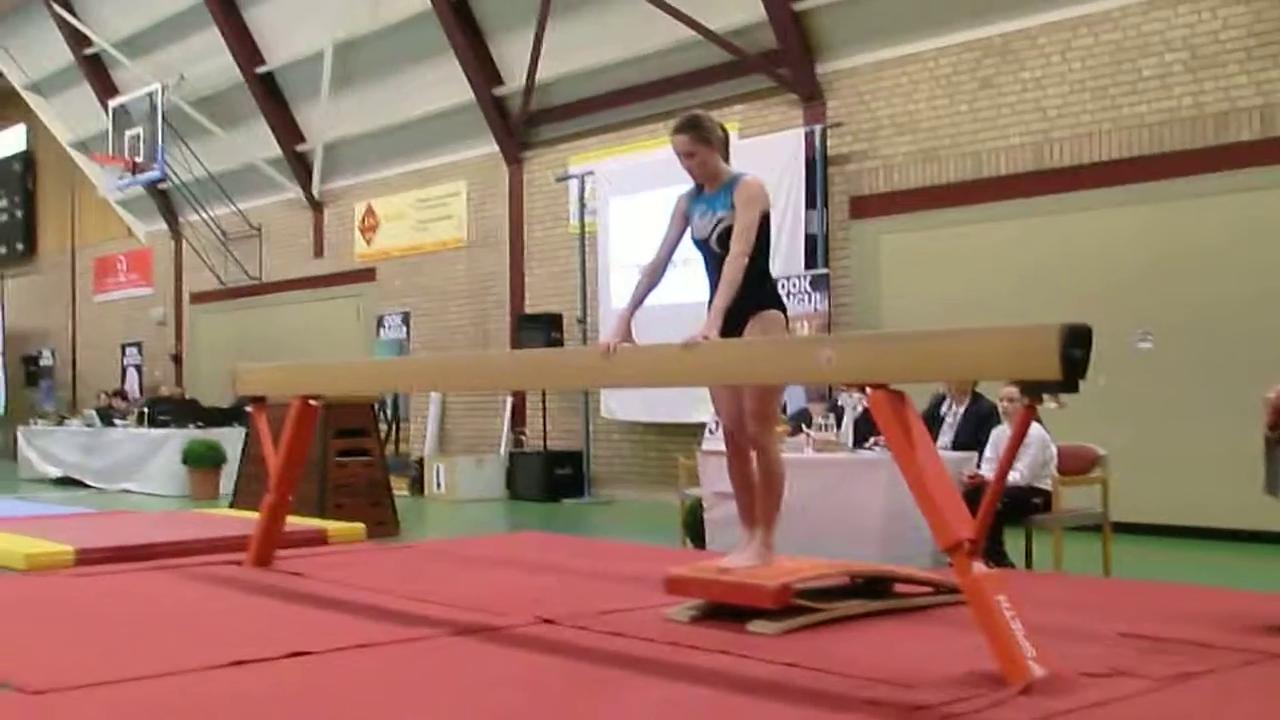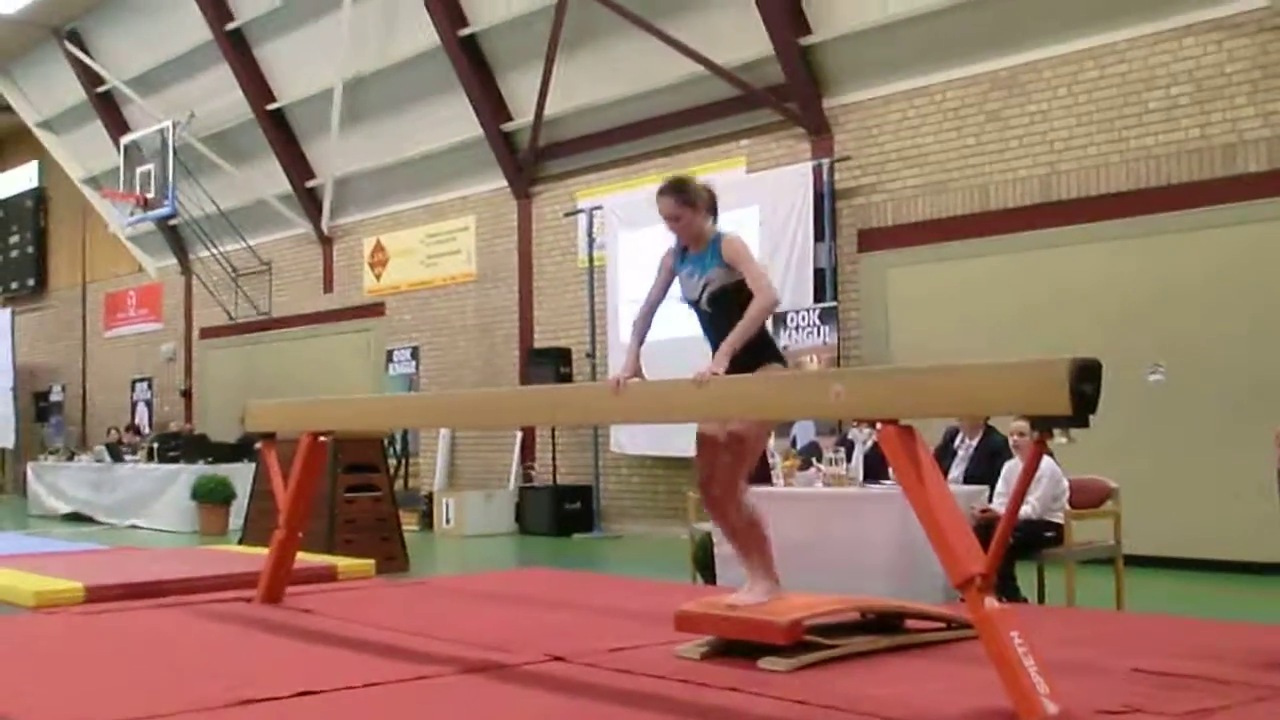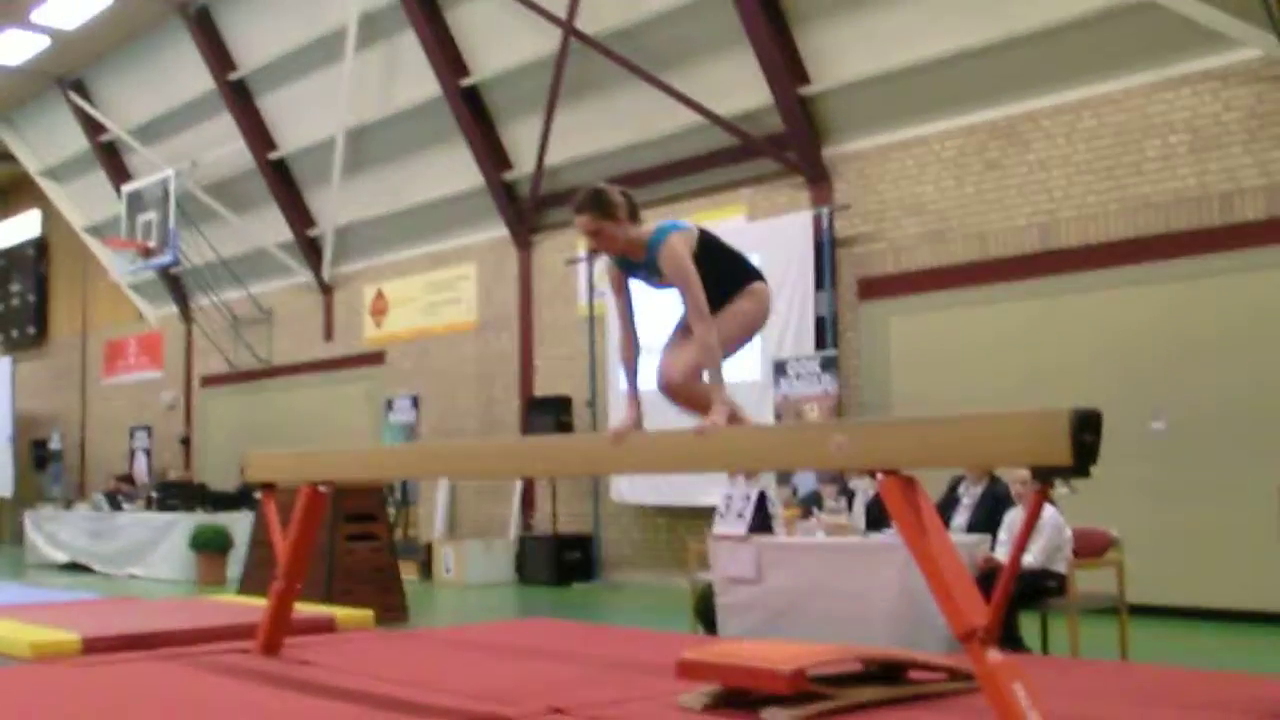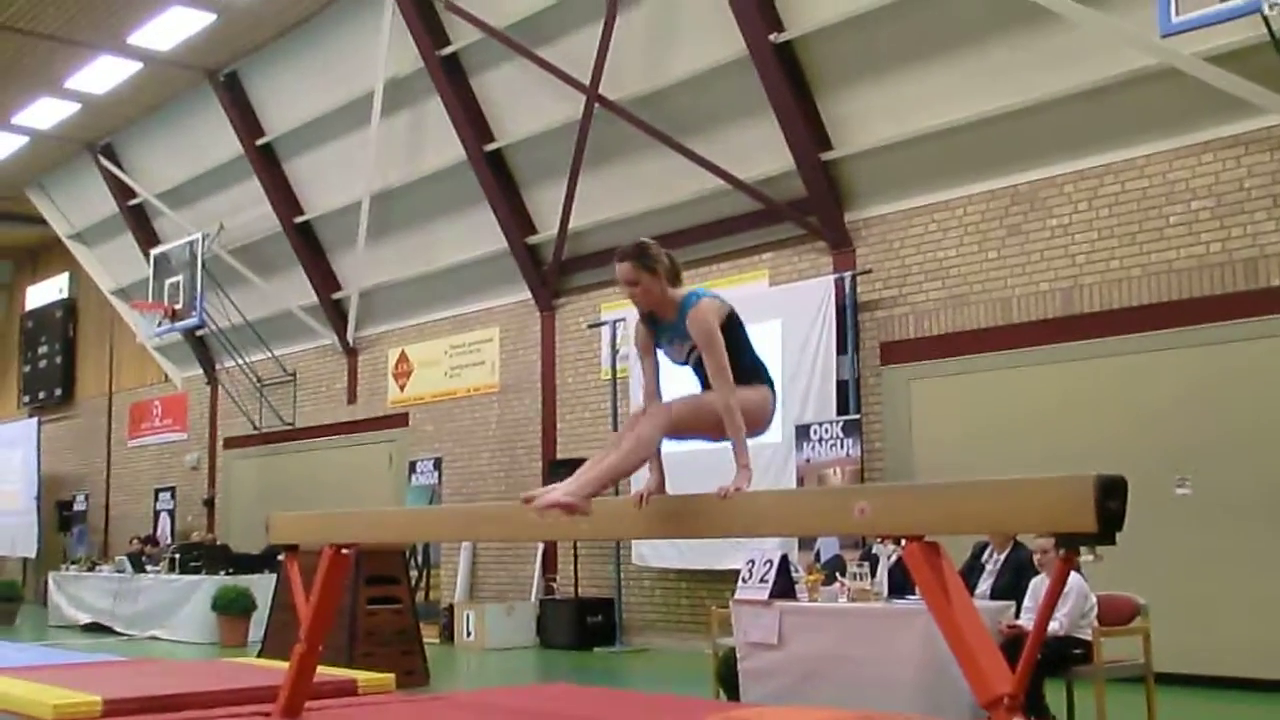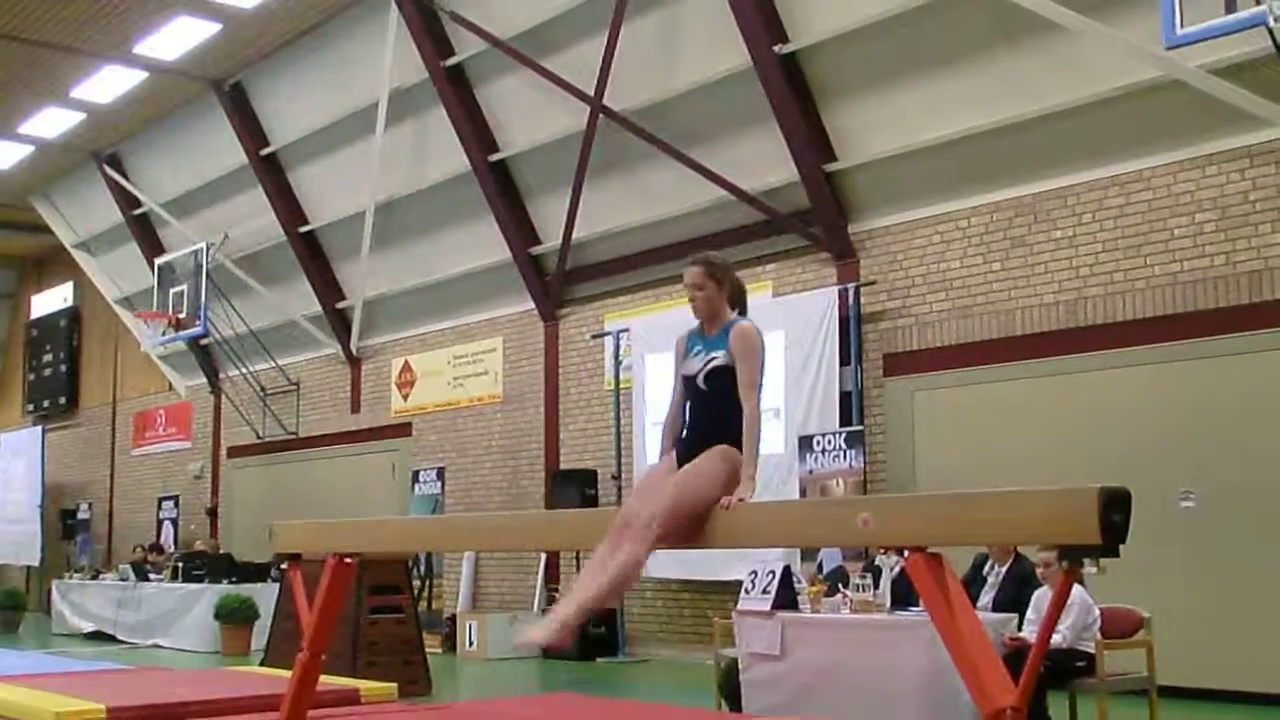
dt=0.5s
person 1, frame 1
left shoulder: (748, 188)
right shoulder: (688, 201)
left elbow: (740, 256)
right elbow: (658, 263)
left wrist: (712, 320)
right wrist: (624, 320)
left hip: (760, 312)
right hip: (722, 319)
left knee: (759, 431)
right knee: (733, 435)
left ankle: (764, 542)
right ankle: (749, 537)
person 1, frame 2
left shoulder: (727, 245)
right shoulder: (675, 256)
left elbow: (767, 297)
right elbow: (646, 312)
left wrist: (724, 356)
right wrist: (632, 361)
left hip: (761, 372)
right hip: (725, 376)
left knee: (722, 488)
right knee: (710, 490)
left ankle: (766, 578)
right ankle: (758, 574)
person 1, frame 3
left shoulder: (669, 245)
right shoulder: (618, 263)
left elbow: (701, 322)
right elbow: (626, 336)
left wrist: (719, 402)
right wrist: (633, 405)
left hip: (746, 294)
right hip: (711, 296)
left knee: (677, 378)
right knee: (671, 378)
person 1, frame 4
left shoulder: (699, 309)
right shoulder: (645, 326)
left elbow: (723, 386)
right elbow: (651, 396)
left wrist: (742, 468)
right wrist: (656, 473)
left hip: (754, 397)
right hip: (720, 408)
left knee: (657, 418)
right knee: (639, 424)
left ankle: (578, 489)
person 1, frame 5
left shoulder: (742, 332)
right shoulder: (686, 341)
left elbow: (750, 405)
left wrist: (748, 479)
right wrist: (664, 466)
left hip: (723, 452)
right hip: (686, 448)
left knee: (645, 525)
right knee: (622, 524)
left ankle: (567, 618)
right ankle: (562, 613)
